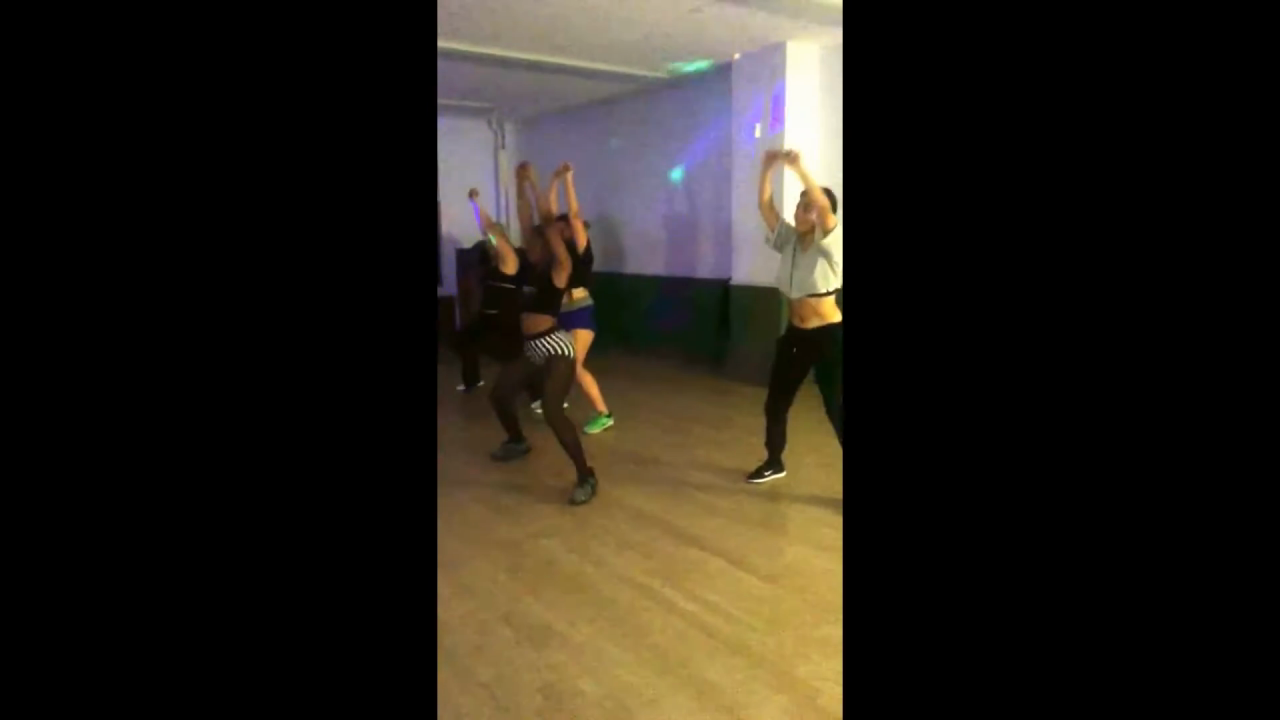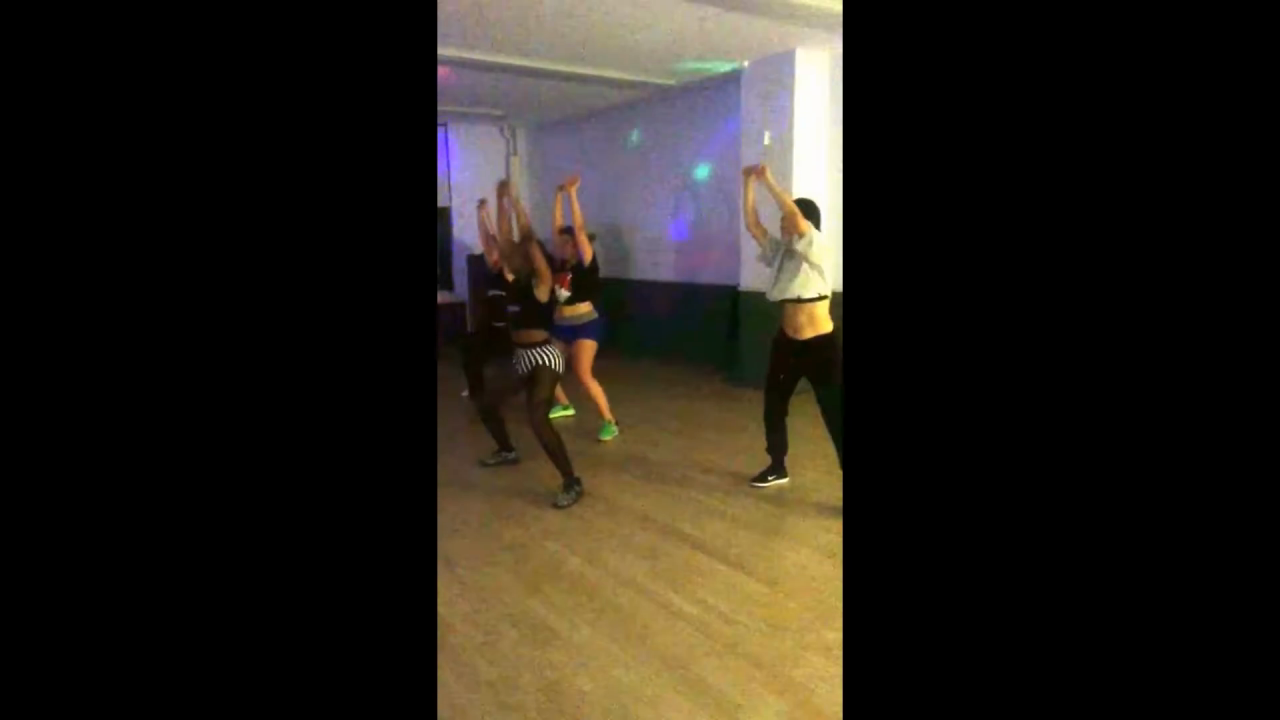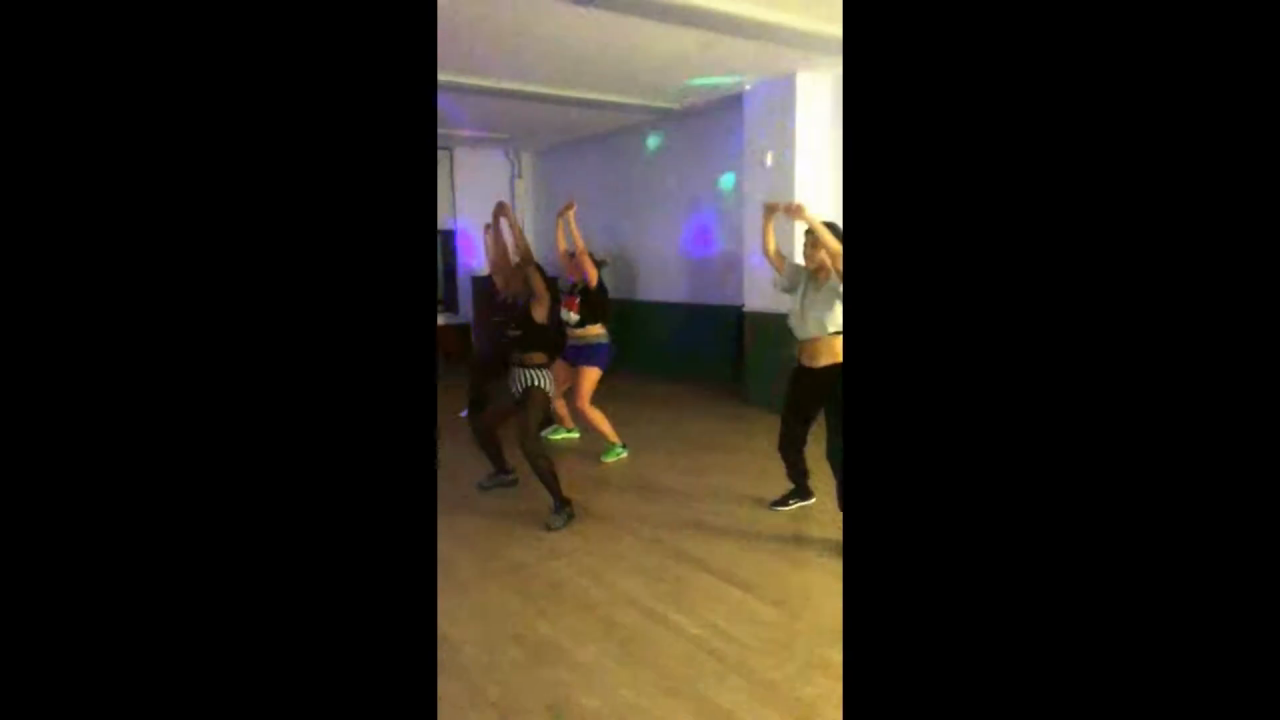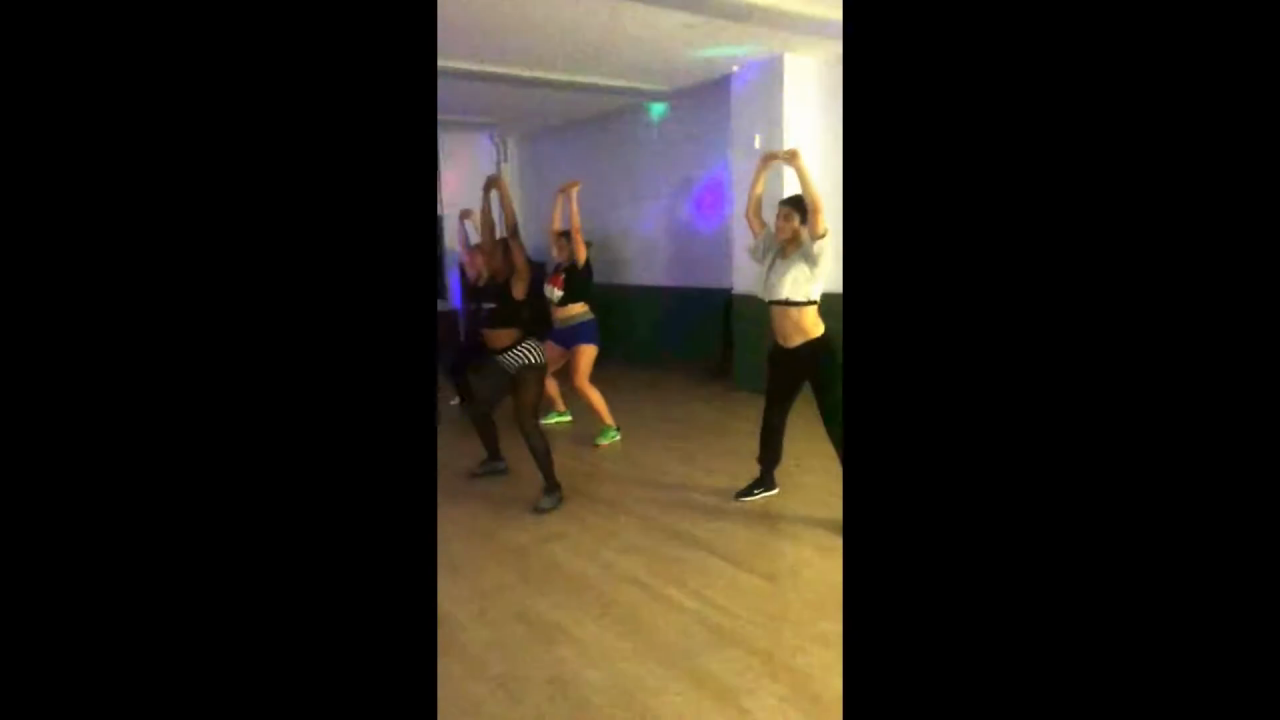
dt=0.7s
person 1, frame 1
left shoulder: (559, 267)
right shoulder: (529, 267)
left elbow: (548, 222)
left wrist: (532, 182)
right wrist: (520, 183)
left hip: (555, 345)
right hip: (532, 346)
left knee: (552, 412)
right knee: (499, 393)
left ankle: (586, 478)
right ankle: (516, 441)
person 1, frame 2
left shoulder: (541, 281)
right shoulder: (516, 281)
left elbow: (529, 238)
right elbow: (505, 240)
left wrist: (513, 197)
right wrist: (500, 201)
left hip: (544, 357)
right hip: (521, 358)
left knee: (538, 418)
right knee: (487, 403)
left ankle: (571, 482)
right ankle: (507, 450)
person 1, frame 3
left shoulder: (540, 302)
right shoulder: (517, 302)
left elbow: (527, 262)
right elbow: (502, 262)
left wrist: (511, 219)
right wrist: (497, 225)
left hip: (537, 379)
right hip: (517, 379)
left knee: (529, 443)
right knee: (481, 424)
left ankle: (562, 505)
right ankle: (504, 473)
person 1, frame 4
left shoulder: (518, 279)
right shoulder: (492, 278)
left elbow: (513, 235)
right elbow: (488, 234)
left wrist: (503, 191)
right wrist: (486, 195)
left hip: (526, 356)
right hip: (501, 359)
left knee: (526, 421)
right knee: (479, 411)
left ankle: (552, 487)
right ankle: (495, 460)
person 2, frame 1
left shoulder: (831, 242)
right shoulder: (789, 239)
left elbow: (825, 207)
right elbow: (765, 207)
left wrist: (798, 168)
right wrist: (767, 170)
left hip: (828, 335)
right hip: (795, 335)
left knee: (837, 409)
right knee: (776, 403)
right ankle: (775, 462)
person 2, frame 2
left shoulder: (817, 247)
right shoulder: (781, 250)
left elbow: (796, 214)
right elbow: (753, 224)
left wrist: (768, 179)
right wrist: (748, 184)
left hip: (820, 343)
right hip: (787, 342)
left knee: (834, 415)
right knee: (773, 408)
right ankle: (778, 467)
person 2, frame 3
left shoulder: (839, 282)
right shoulder: (801, 278)
left elbow: (838, 253)
right elbow: (770, 253)
left wrist: (808, 218)
right wrist: (769, 218)
left hip: (835, 374)
right hip: (805, 373)
left knee: (837, 451)
right knee: (789, 439)
right ankle: (801, 490)
person 2, frame 4
left shoulder: (813, 251)
right shoulder: (772, 250)
left elbow: (817, 209)
right elbow: (751, 213)
left wrist: (799, 166)
right wrist: (762, 169)
left hip: (816, 350)
right hip: (784, 352)
left knee: (837, 427)
right knee: (771, 422)
right ankle: (766, 480)
person 3, frame 1
left shoulder: (580, 250)
left elbow: (574, 215)
right elbow: (551, 213)
left wrist: (568, 180)
right wrist: (554, 182)
left hip: (580, 312)
right hip: (559, 313)
left knee: (575, 366)
left ankle: (604, 414)
person 3, frame 2
left shoulder: (587, 264)
right shoulder: (564, 263)
left elbow: (579, 229)
right elbow: (558, 226)
left wrist: (572, 194)
right wrist: (559, 195)
left hip: (585, 324)
right hip: (561, 325)
left knee: (583, 373)
left ankle: (611, 423)
right ankle: (564, 405)
person 3, frame 3
left shoulder: (595, 288)
right shoulder: (574, 286)
left elbow: (582, 253)
right elbow: (563, 252)
left wrist: (571, 219)
right wrist: (560, 221)
left hip: (594, 349)
right hip: (573, 348)
left knee: (581, 403)
left ankle: (618, 445)
right ankle: (568, 428)
person 3, frame 4
left shoulder: (581, 267)
right shoulder: (559, 266)
left elbow: (575, 231)
right elbow: (555, 230)
left wrist: (573, 196)
right wrist: (559, 199)
left hip: (582, 328)
right hip: (560, 330)
left knee: (580, 381)
left ankle: (612, 428)
right ankle: (561, 411)
person 4, frame 1
right shoulder: (489, 259)
right elbow: (485, 228)
left wrist: (477, 202)
right wrist: (475, 203)
left hip: (507, 319)
right hip: (489, 317)
right knee: (466, 337)
left ankle: (538, 393)
right ankle: (472, 381)
person 4, frame 2
right shoulder: (493, 270)
left elbow: (498, 240)
right elbow: (485, 238)
left wrist: (486, 213)
right wrist: (481, 212)
left hip: (509, 328)
right hip: (492, 327)
right knee: (470, 347)
right ankle: (476, 389)
person 4, frame 3
right shoulder: (499, 293)
left elbow: (505, 261)
right elbow: (492, 260)
left wrist: (493, 234)
right wrist: (488, 235)
left hip: (511, 350)
right hip: (499, 348)
right ankle: (476, 408)
person 4, frame 4
right shoulder: (473, 281)
right elbow: (464, 248)
left wrist: (473, 221)
right wrist: (462, 222)
right hip: (476, 340)
right knee: (455, 365)
